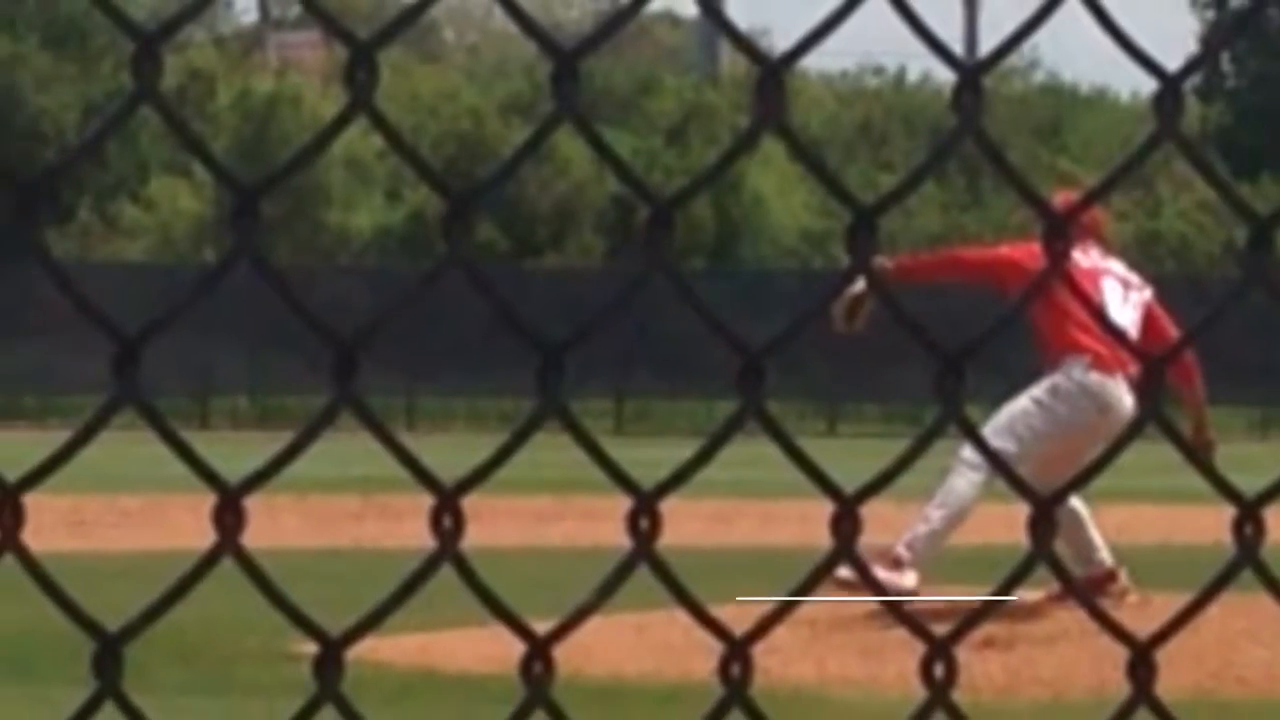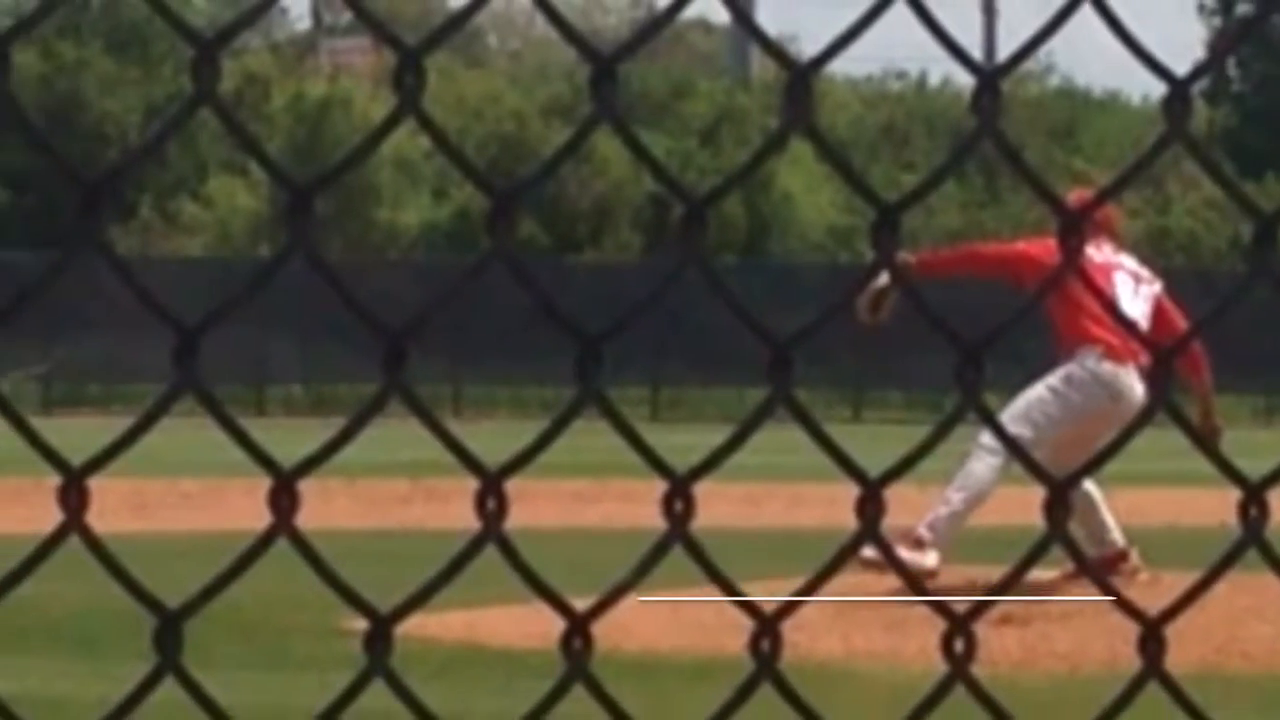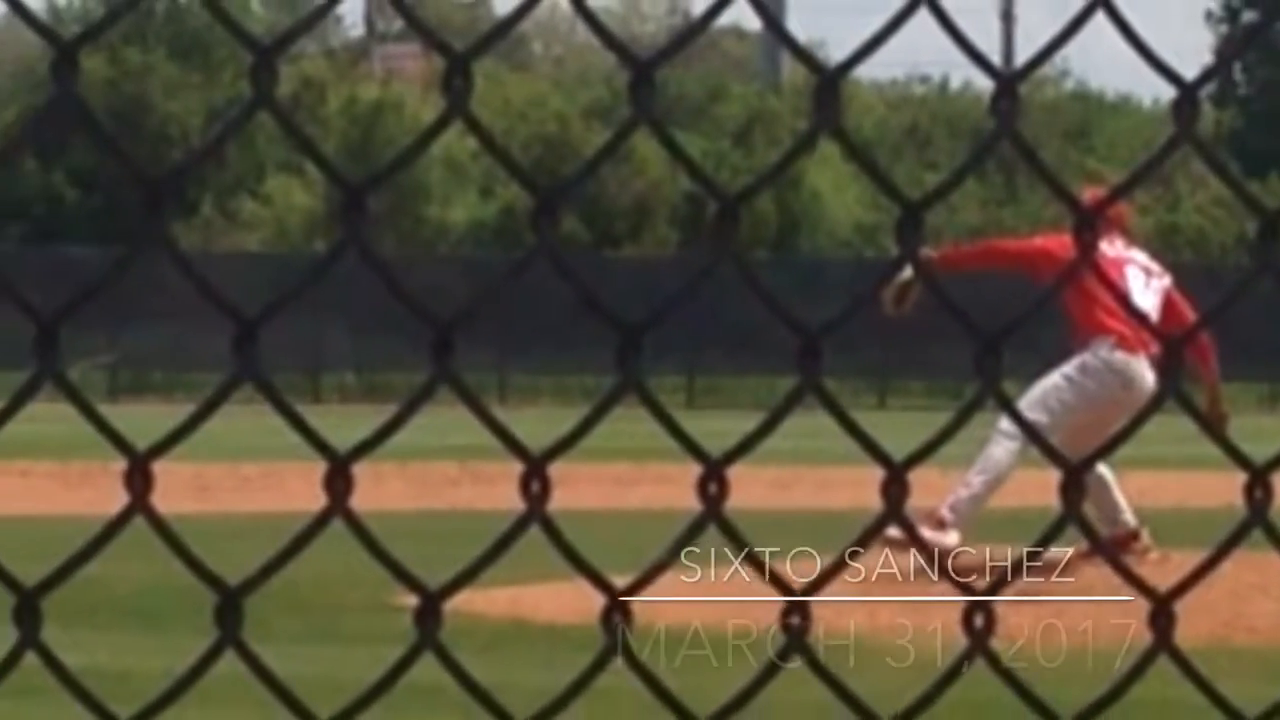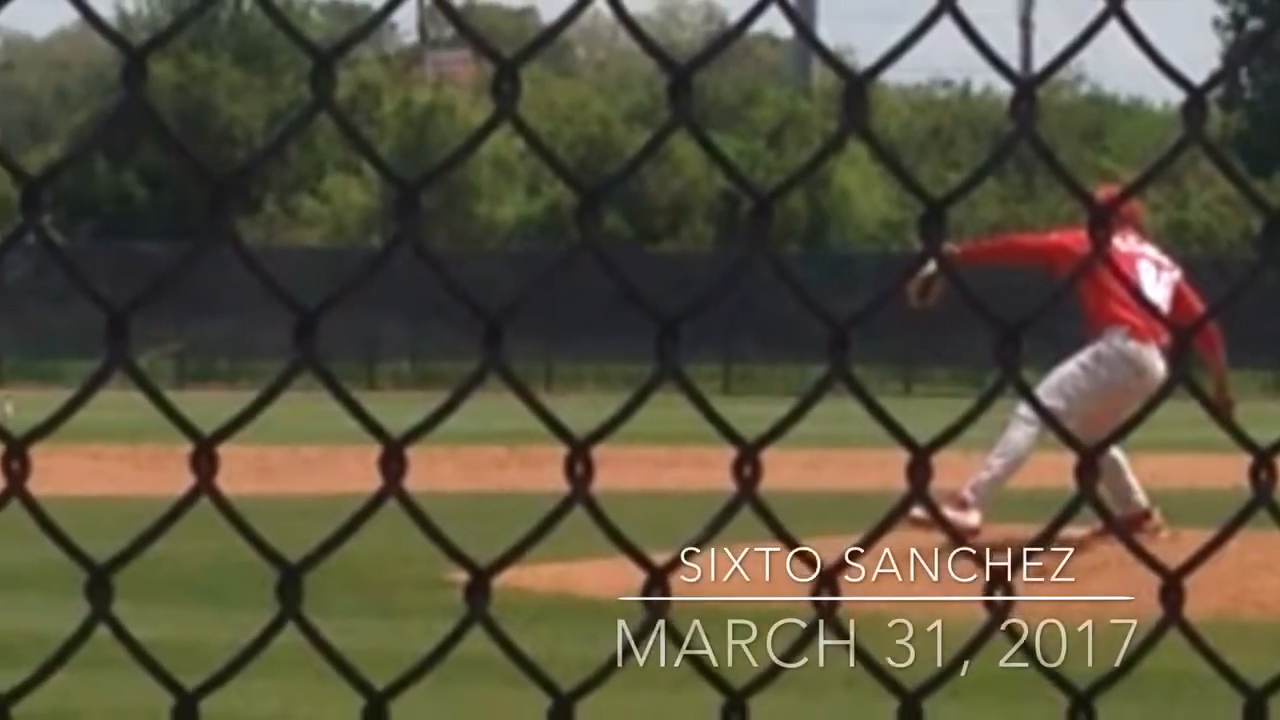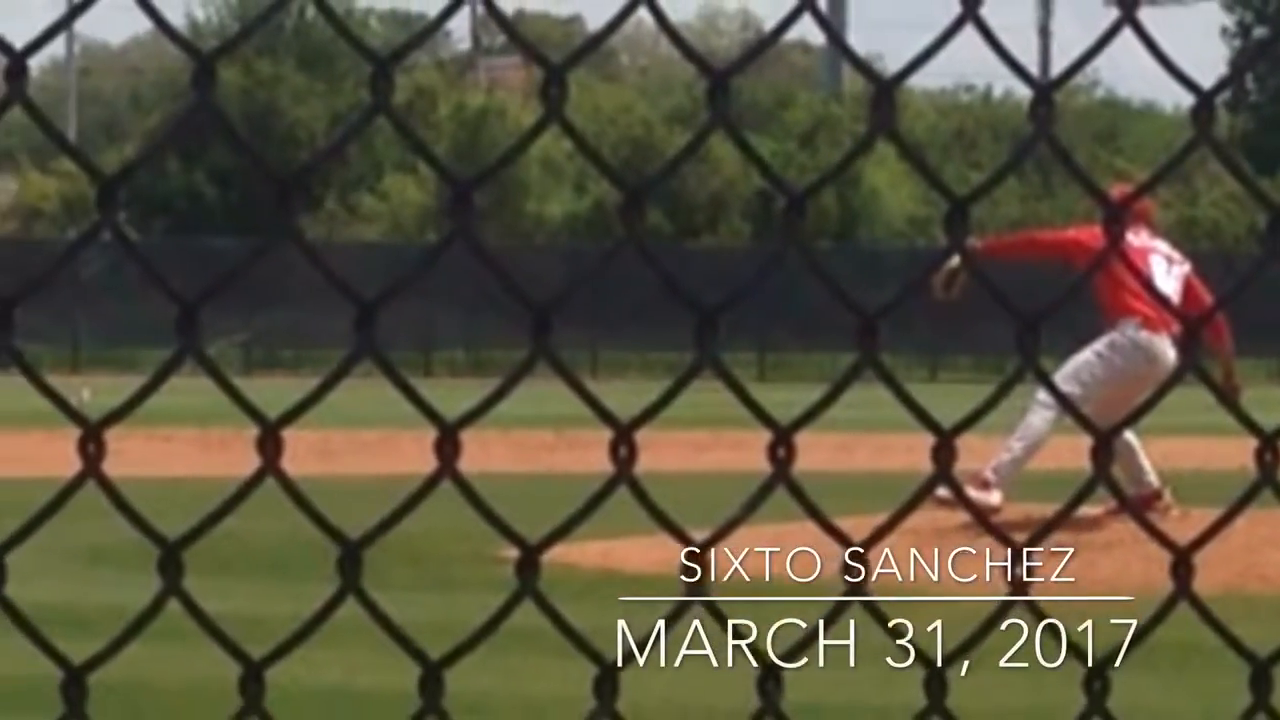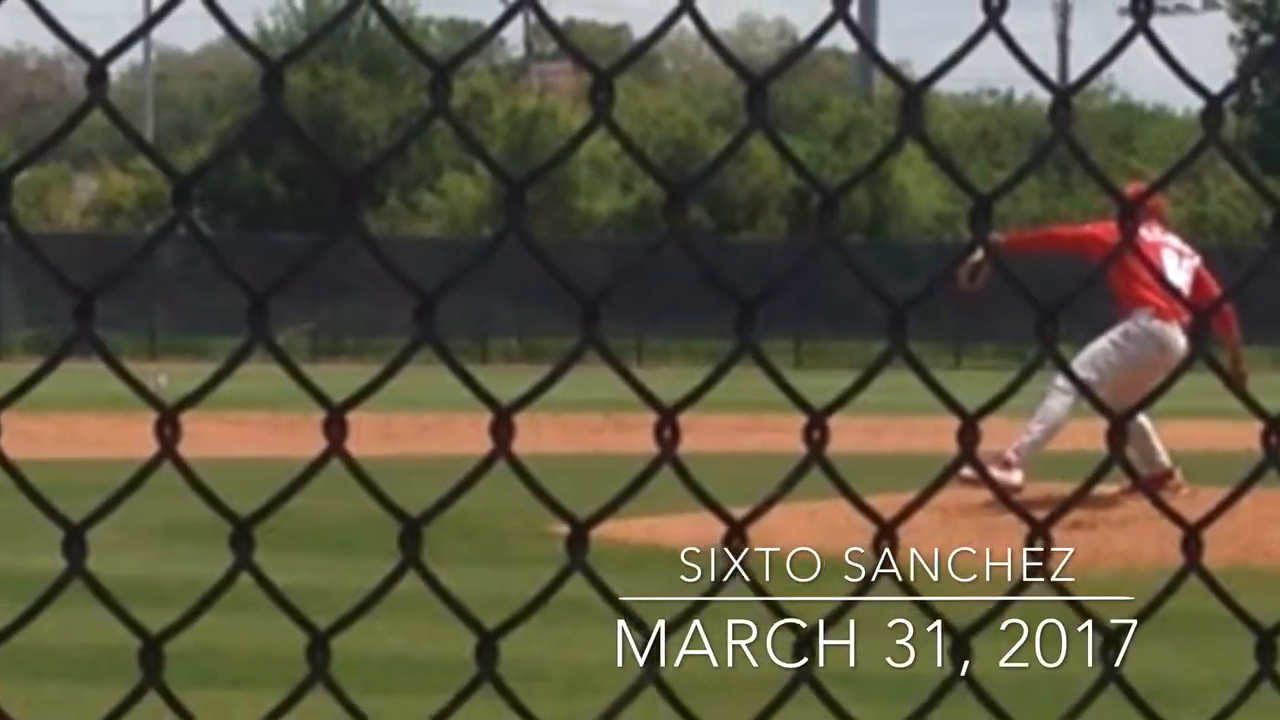
dt=0.5s
person 1, frame 1
left shoulder: (1050, 259)
right shoulder: (1132, 282)
left elbow: (968, 262)
right elbow: (1178, 352)
right wrist: (1199, 422)
left hip: (1080, 381)
right hip: (1120, 401)
left knee: (978, 456)
right knee: (1045, 480)
right ankle: (1100, 572)
person 1, frame 2
left shoulder: (1063, 254)
right shoulder: (1143, 276)
left elbow: (988, 256)
right elbow: (1186, 342)
left wrist: (913, 265)
right wrist: (1206, 409)
left hip: (1094, 370)
right hip: (1132, 389)
left knee: (996, 441)
right knee: (1060, 464)
right ankle: (1113, 553)
person 1, frame 3
left shoulder: (1079, 249)
right shoulder: (1154, 270)
left elbow: (1006, 252)
right elbow: (1195, 333)
left wrist: (936, 260)
right wrist: (1214, 396)
left hip: (1107, 359)
right hip: (1143, 378)
left knee: (1014, 427)
right knee: (1075, 449)
left ankle: (945, 524)
right ankle: (1125, 532)
person 1, frame 4
left shoulder: (1093, 244)
right shoulder: (1164, 264)
left elbow: (1024, 246)
right elbow: (1203, 324)
left wrist: (958, 254)
right wrist: (1221, 384)
left hip: (1120, 349)
right hip: (1153, 365)
left knee: (1032, 413)
right knee: (1089, 433)
left ankle: (967, 505)
right ankle: (1137, 512)
person 1, frame 5
left shoulder: (1107, 240)
right shoulder: (1174, 258)
left elbow: (1042, 242)
right elbow: (1211, 314)
left wrist: (980, 249)
right wrist: (1228, 371)
left hip: (1133, 338)
right hip: (1165, 354)
left knee: (1051, 397)
right knee: (1104, 417)
left ankle: (989, 484)
right ankle: (1149, 492)
person 1, frame 6
left shoulder: (1122, 235)
right shoulder: (1185, 252)
left elbow: (1061, 237)
right elbow: (1219, 305)
right wrist: (1235, 359)
left hip: (1147, 327)
right hip: (1176, 342)
right knee: (1118, 402)
